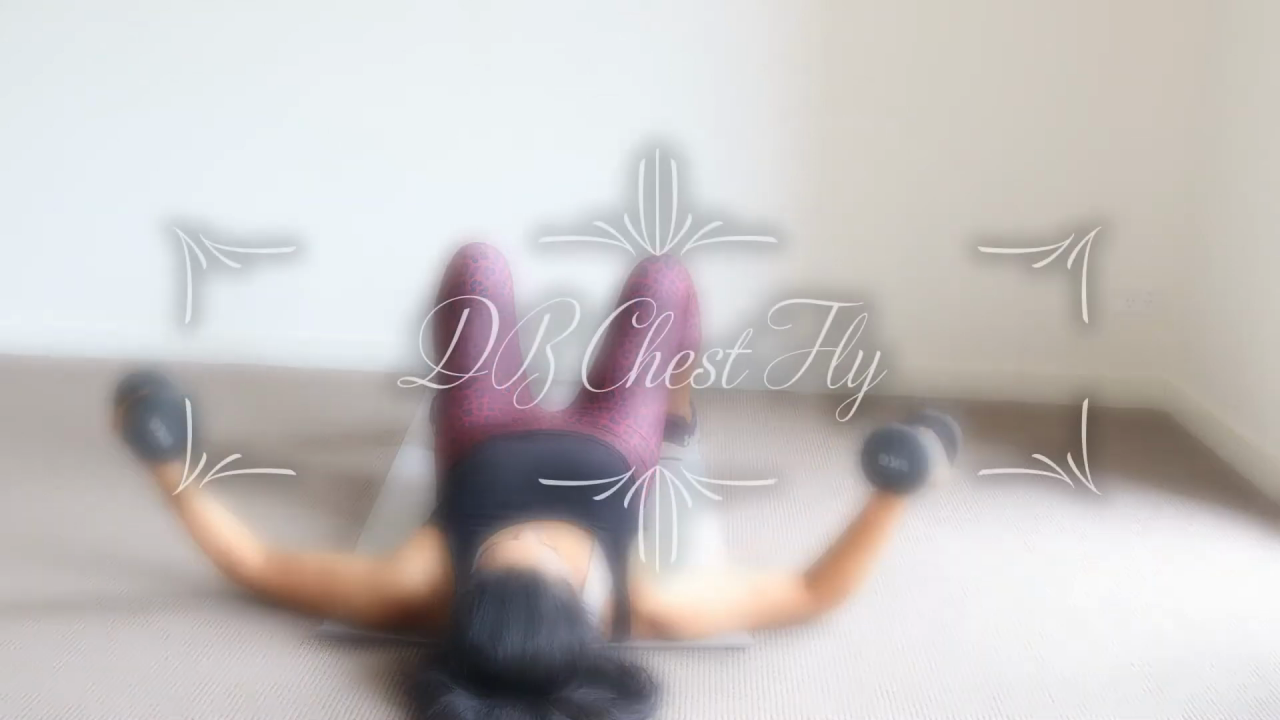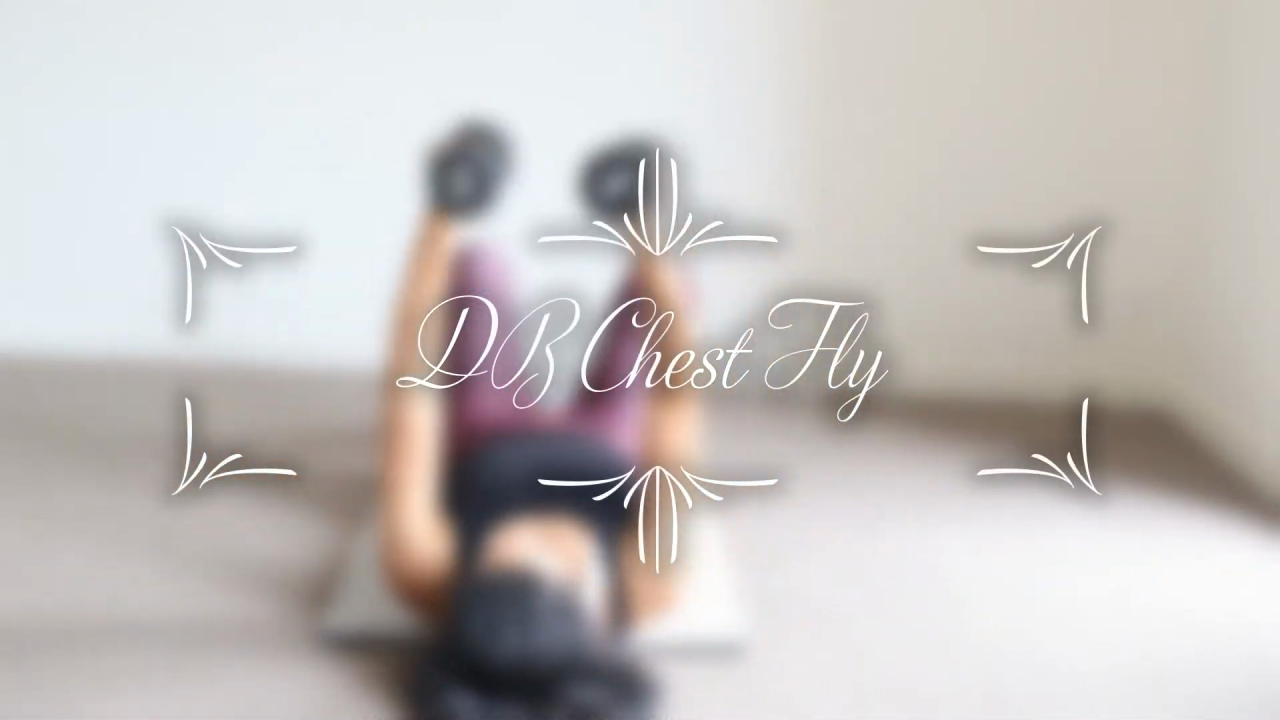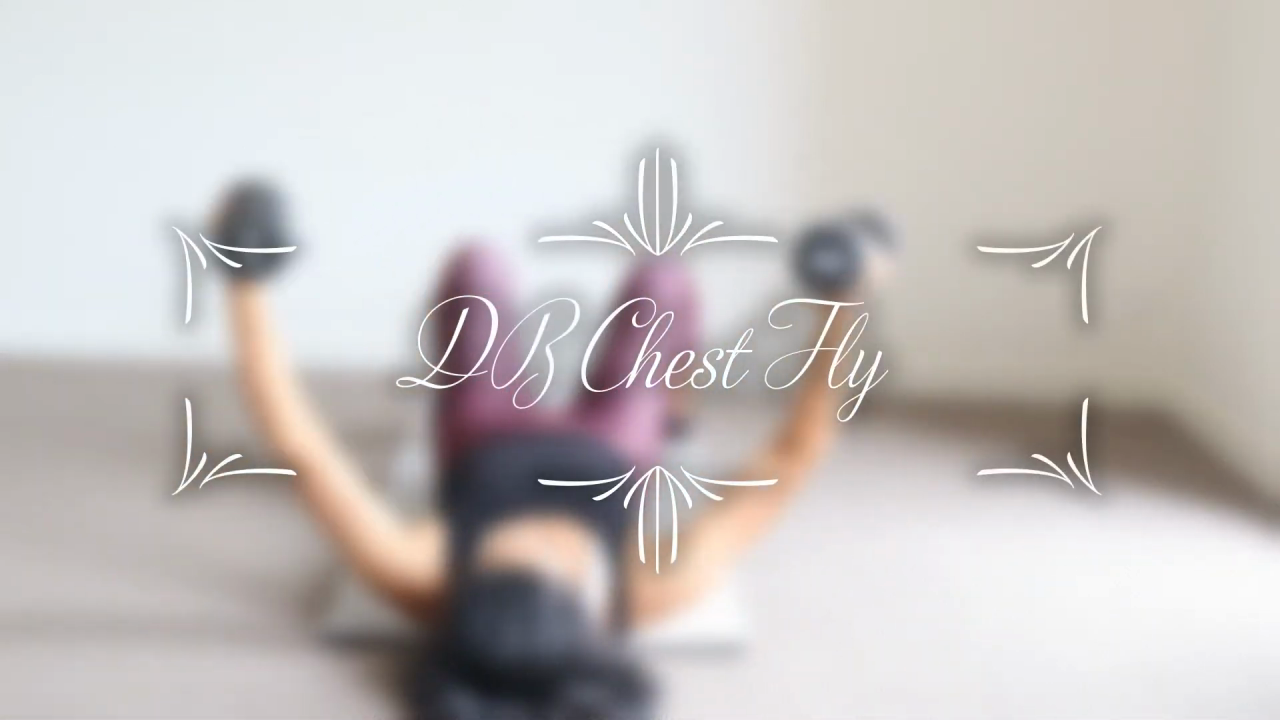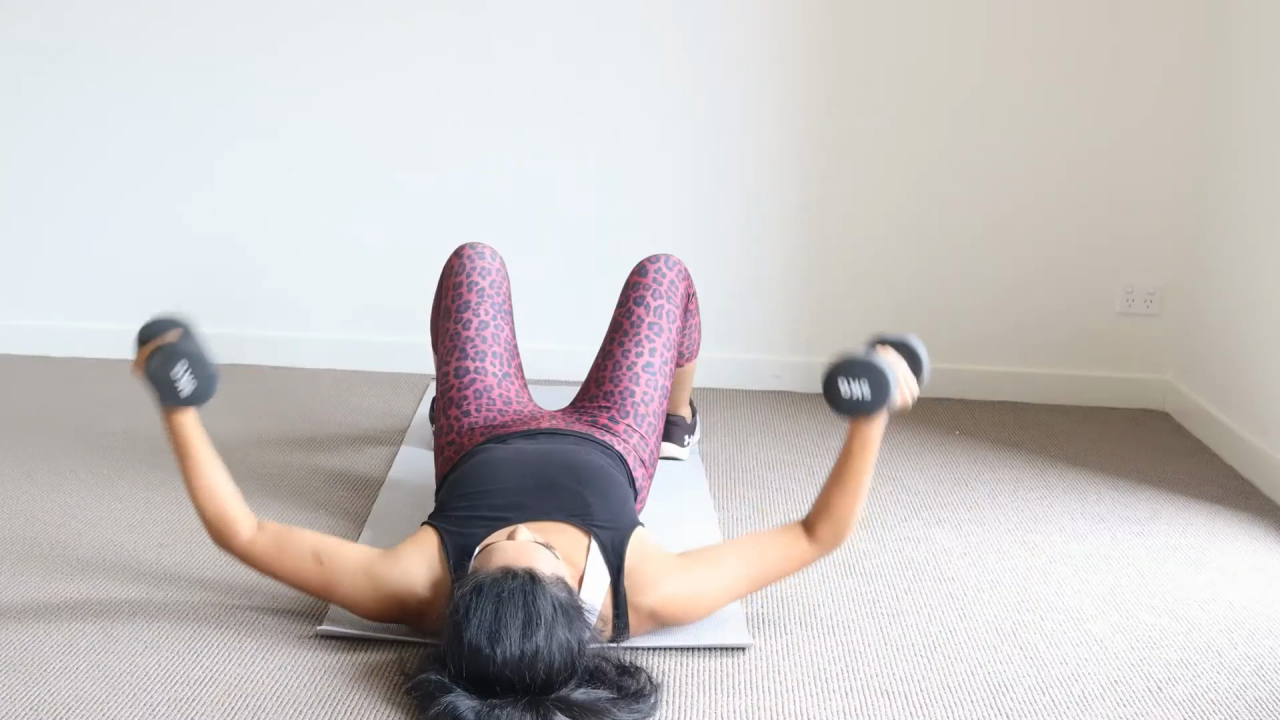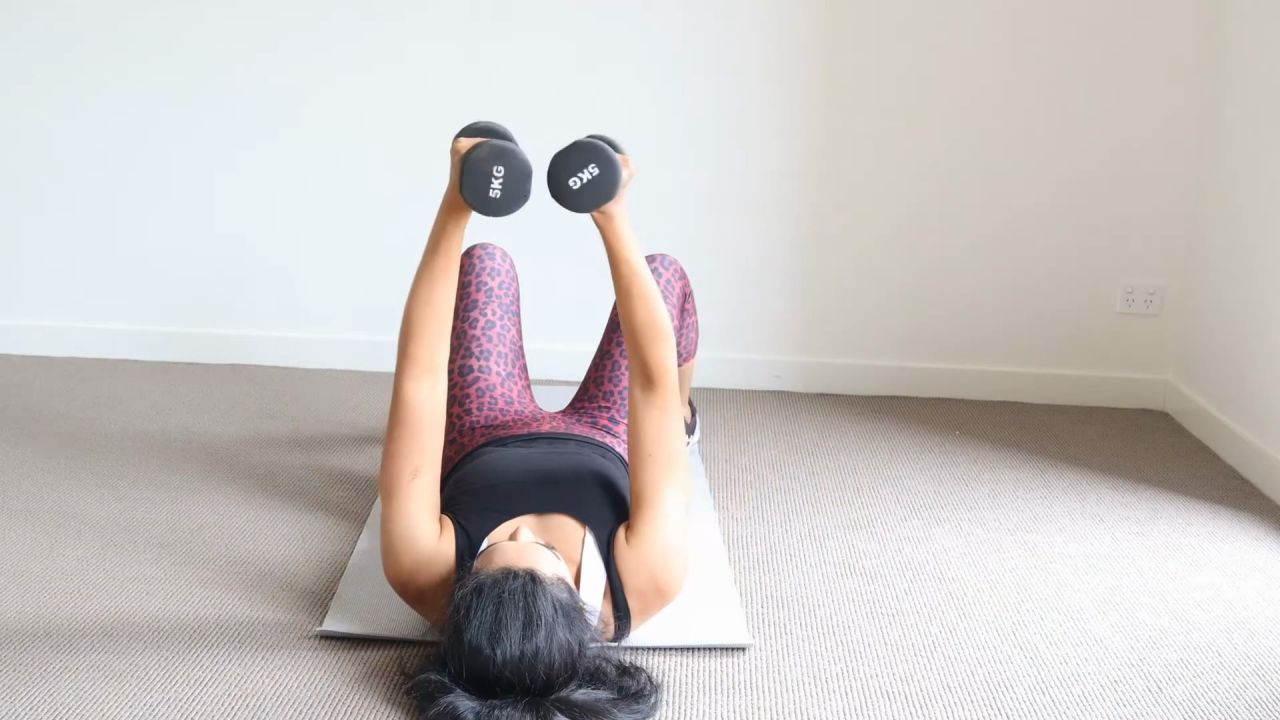
dt=1s
person 1, frame 1
left shoulder: (424, 591)
right shoulder: (637, 607)
left elbow: (252, 562)
right elbow: (815, 590)
left wrist: (165, 466)
right wrist: (889, 494)
left hip: (485, 446)
right hip: (606, 450)
left knee: (479, 261)
right knee: (663, 277)
right ankle: (673, 421)
person 1, frame 2
left shoulder: (429, 577)
right shoulder: (641, 586)
left elbow: (408, 392)
right elbow: (675, 407)
left wrist: (441, 217)
left hip: (488, 448)
right hip: (607, 452)
left knee: (476, 266)
right knee: (652, 290)
person 1, frame 3
left shoulder: (424, 578)
right shoulder: (648, 591)
left elbow: (300, 447)
right elbow: (787, 466)
left wrist: (249, 287)
left hip: (486, 448)
right hip: (609, 454)
left knee: (477, 264)
right knee: (662, 277)
right ankle: (667, 415)
person 1, frame 4
left shoulder: (422, 588)
right shoulder: (643, 595)
left elbow: (249, 536)
right elbow: (813, 539)
left wrist: (181, 413)
right wrist: (869, 418)
left hip: (484, 451)
right hip: (605, 452)
left knee: (474, 261)
right knee: (661, 273)
right ankle: (677, 425)
person 1, frame 5
left shoulder: (428, 576)
right shoulder: (641, 582)
left elbow: (418, 382)
right elbow: (653, 383)
left wrist: (453, 209)
right wrist: (612, 217)
left hip: (483, 446)
right hip: (601, 450)
left knee: (485, 262)
right knee: (662, 272)
right ankle: (682, 423)
